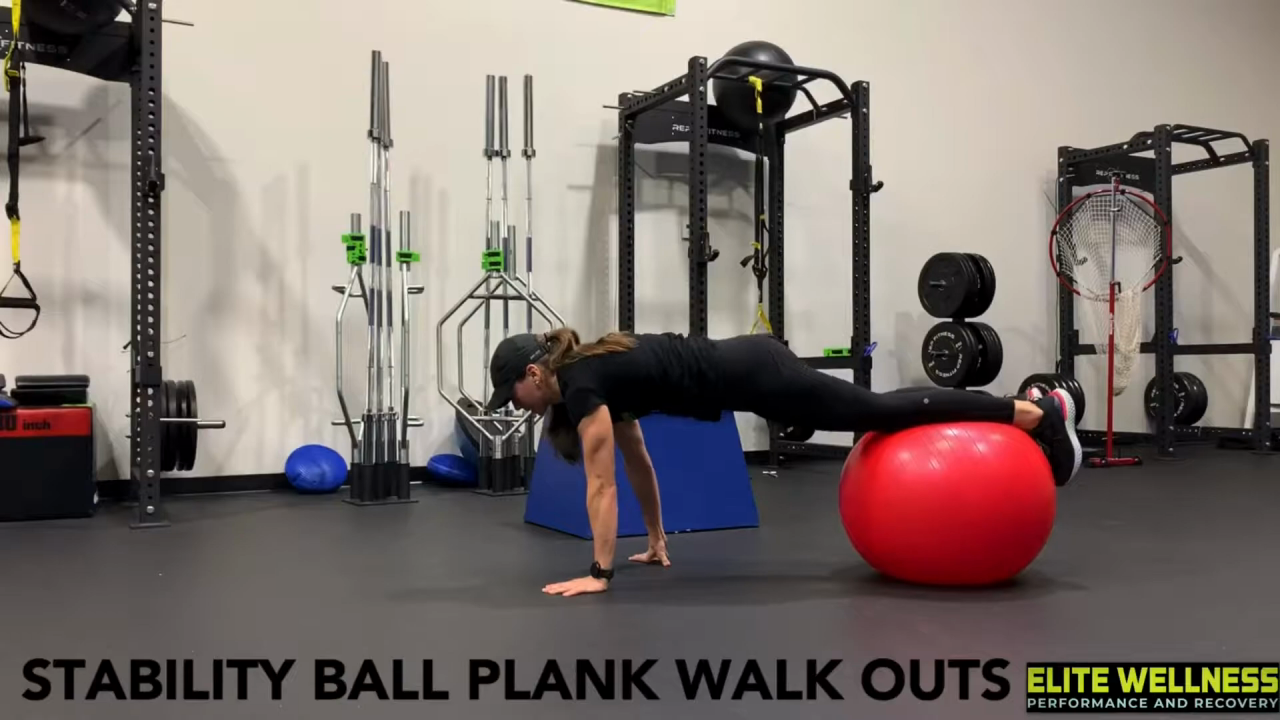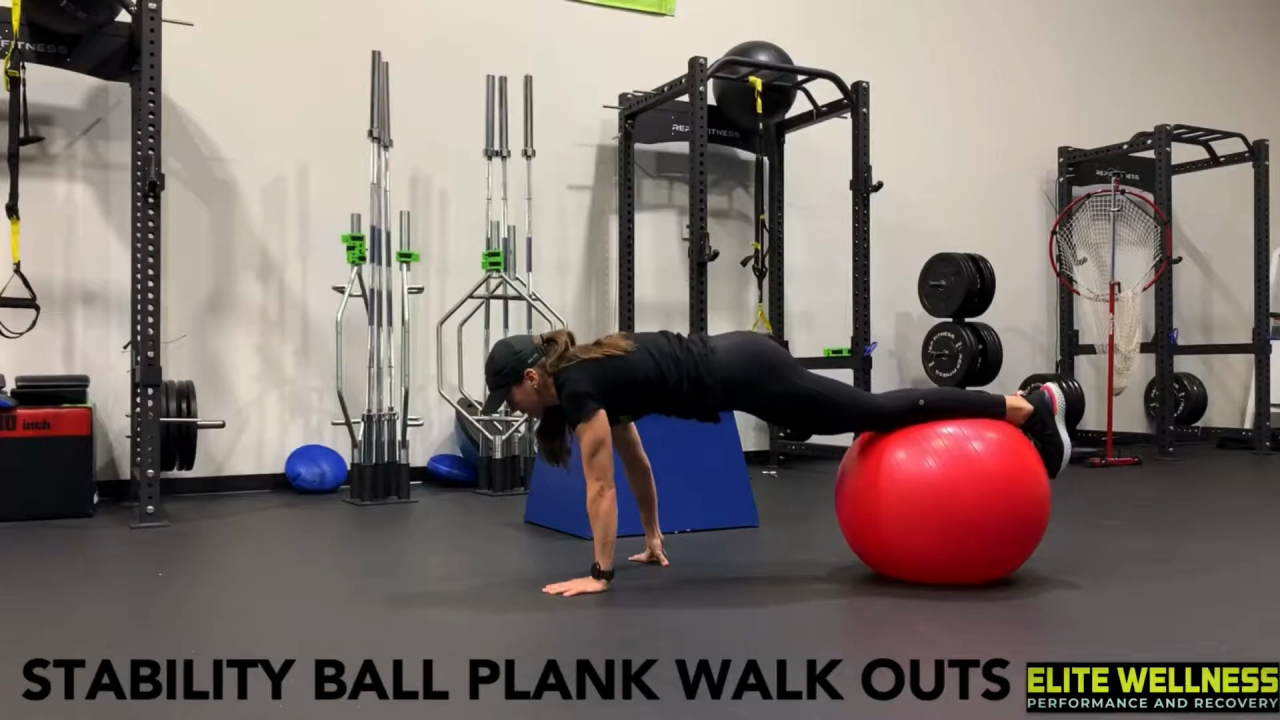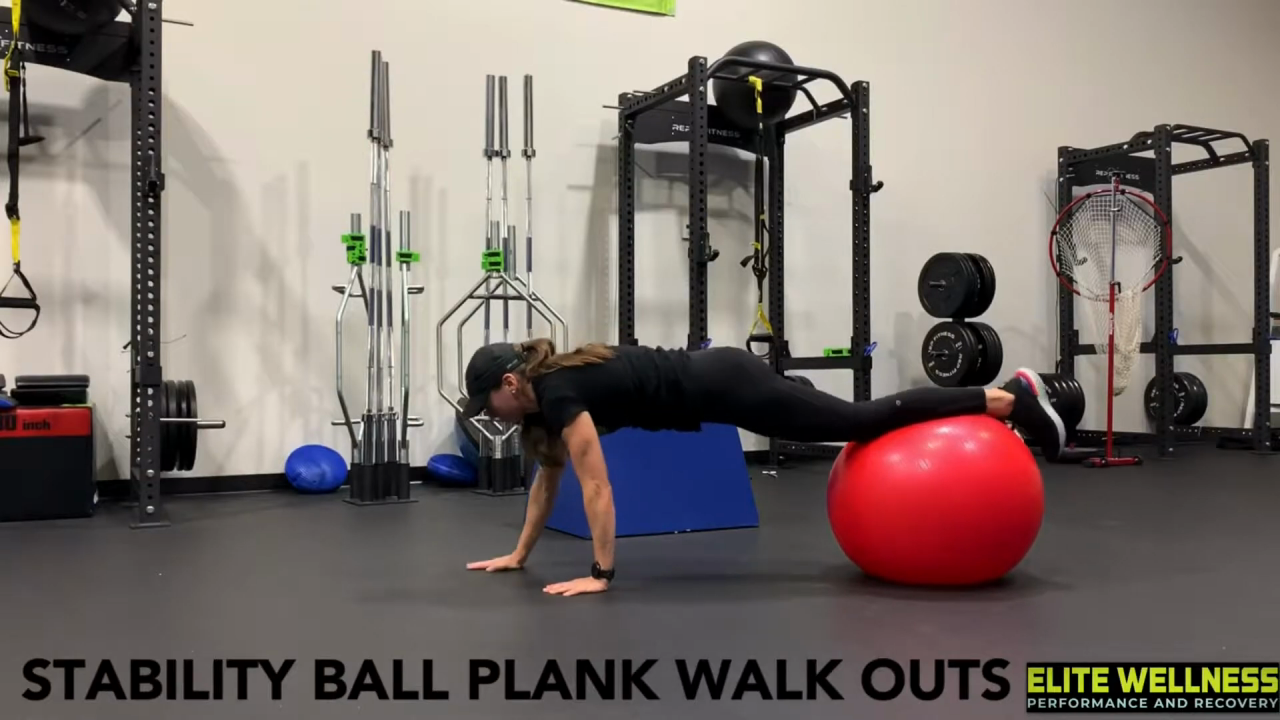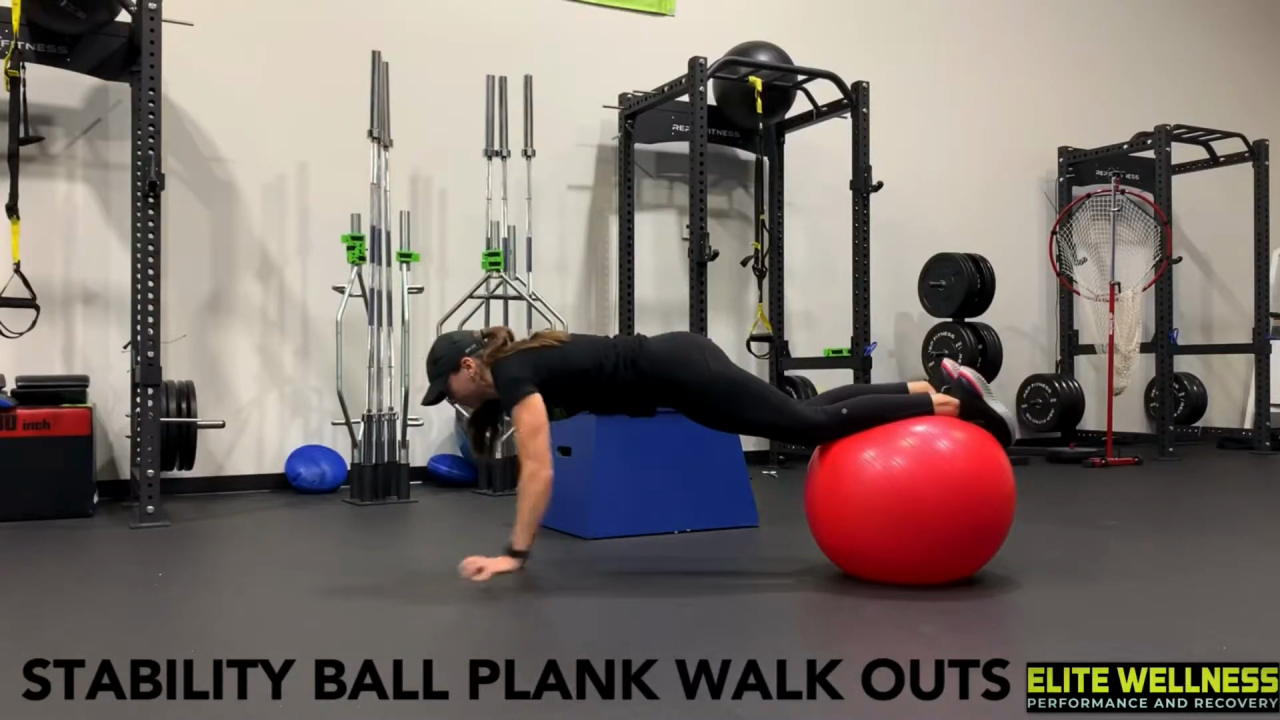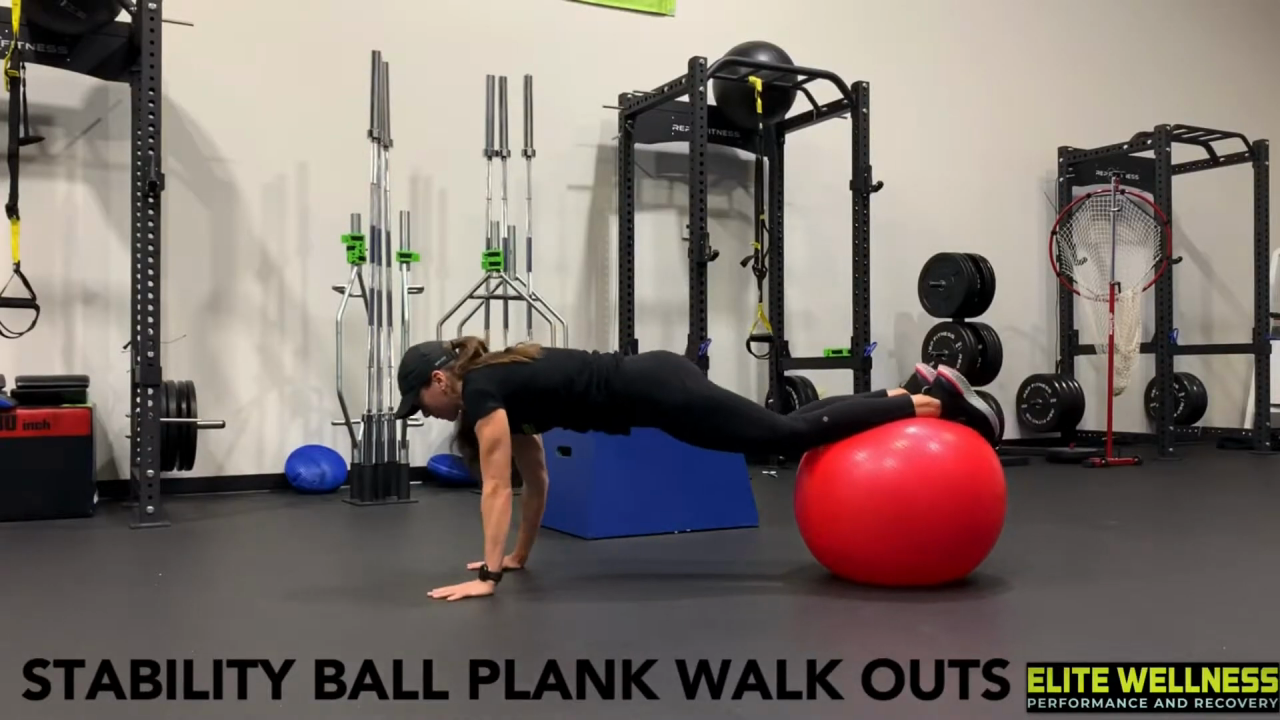
dt=0.4s
person 1, frame 1
left shoulder: (580, 384)
right shoulder: (597, 375)
left elbow: (601, 484)
right elbow: (639, 462)
left wrist: (600, 572)
right wrist: (657, 539)
left hip: (749, 375)
right hip: (744, 366)
left knee: (884, 412)
right knee: (878, 413)
left ankle: (1040, 416)
right ankle: (1025, 407)
person 1, frame 2
left shoulder: (577, 388)
right shoulder: (585, 373)
left elbow: (601, 488)
right elbow: (637, 459)
left wrist: (600, 573)
right wrist: (653, 535)
left hip: (744, 376)
right hip: (737, 357)
left knee: (881, 412)
right knee: (877, 412)
left ankle: (1030, 406)
right ankle: (1018, 404)
person 1, frame 3
left shoulder: (556, 393)
right shoulder: (554, 386)
left elbow: (596, 487)
right elbow: (548, 476)
left wrist: (600, 573)
right wrist: (519, 553)
left hip: (723, 387)
right hip: (717, 377)
left knee: (862, 420)
right knee: (854, 421)
left ankle: (1011, 399)
right ankle: (993, 397)
person 1, frame 4
left shoulder: (513, 375)
right shoulder: (524, 374)
left elbow: (539, 470)
right elbow: (536, 468)
left wrist: (515, 552)
right wrist: (524, 548)
left hip: (679, 371)
right hip: (675, 373)
left knee: (815, 425)
right knee: (808, 416)
left ankle: (957, 403)
right ankle: (930, 388)
person 1, frame 5
left shoulder: (480, 389)
right shoulder: (503, 386)
left elbow: (495, 489)
right elbow: (536, 478)
left wrist: (487, 575)
right wrist: (521, 554)
left hip: (655, 390)
right hip: (654, 382)
left knee: (794, 435)
right knee: (787, 429)
left ankle: (938, 401)
right ankle: (909, 390)
